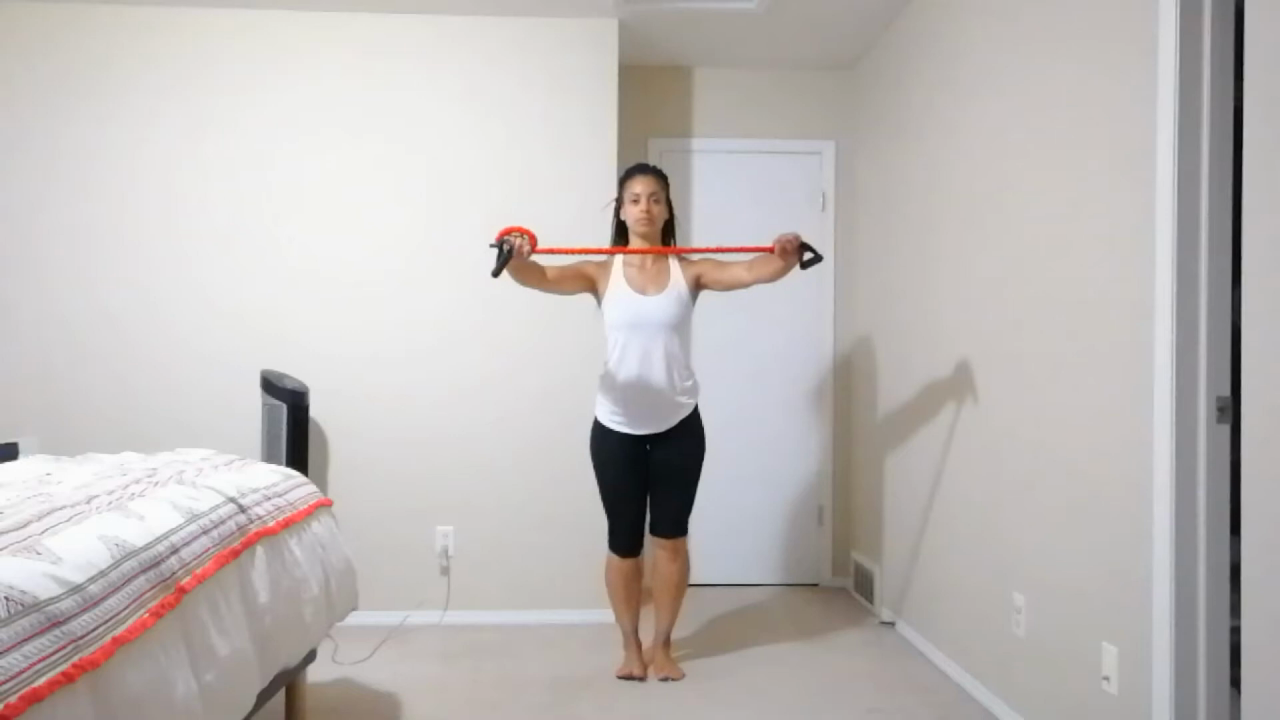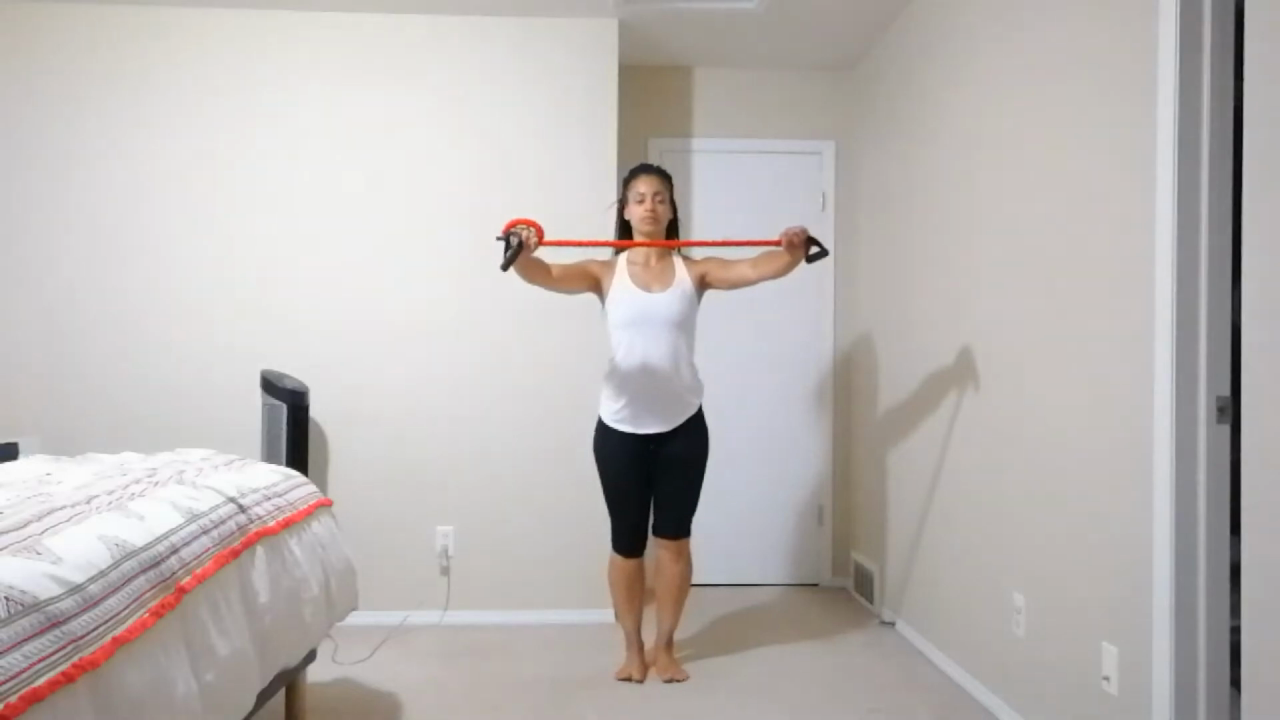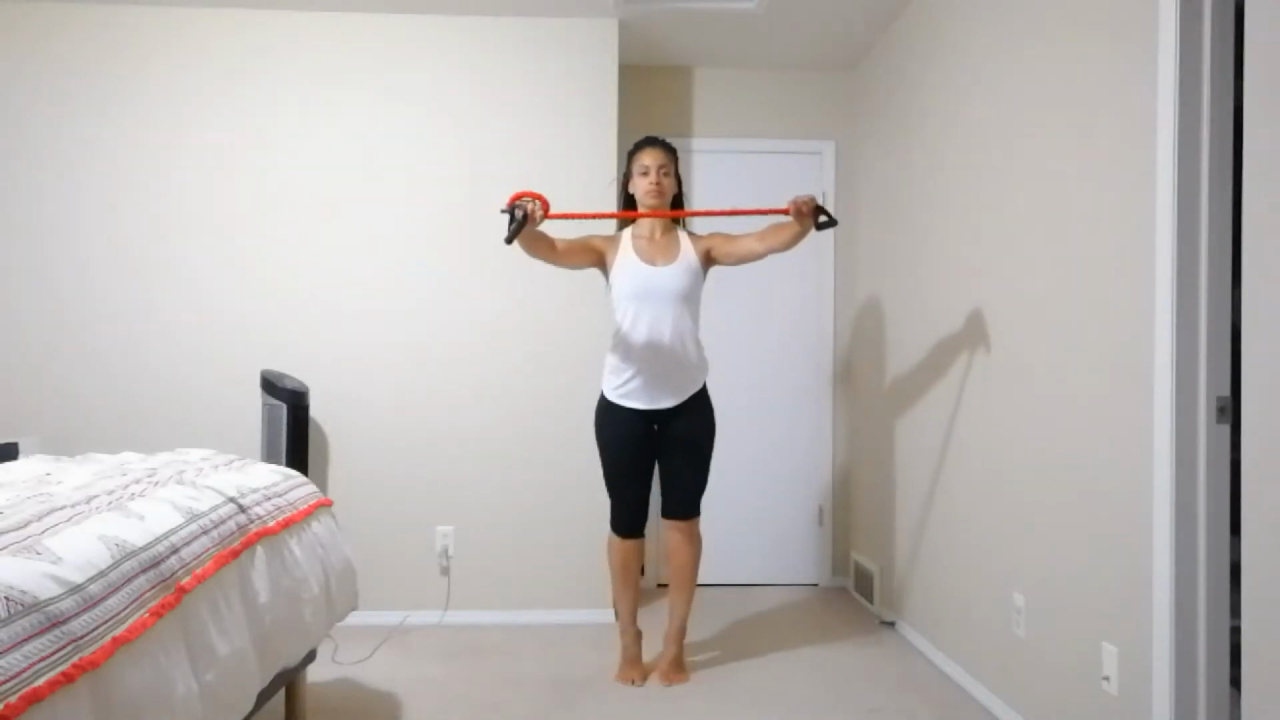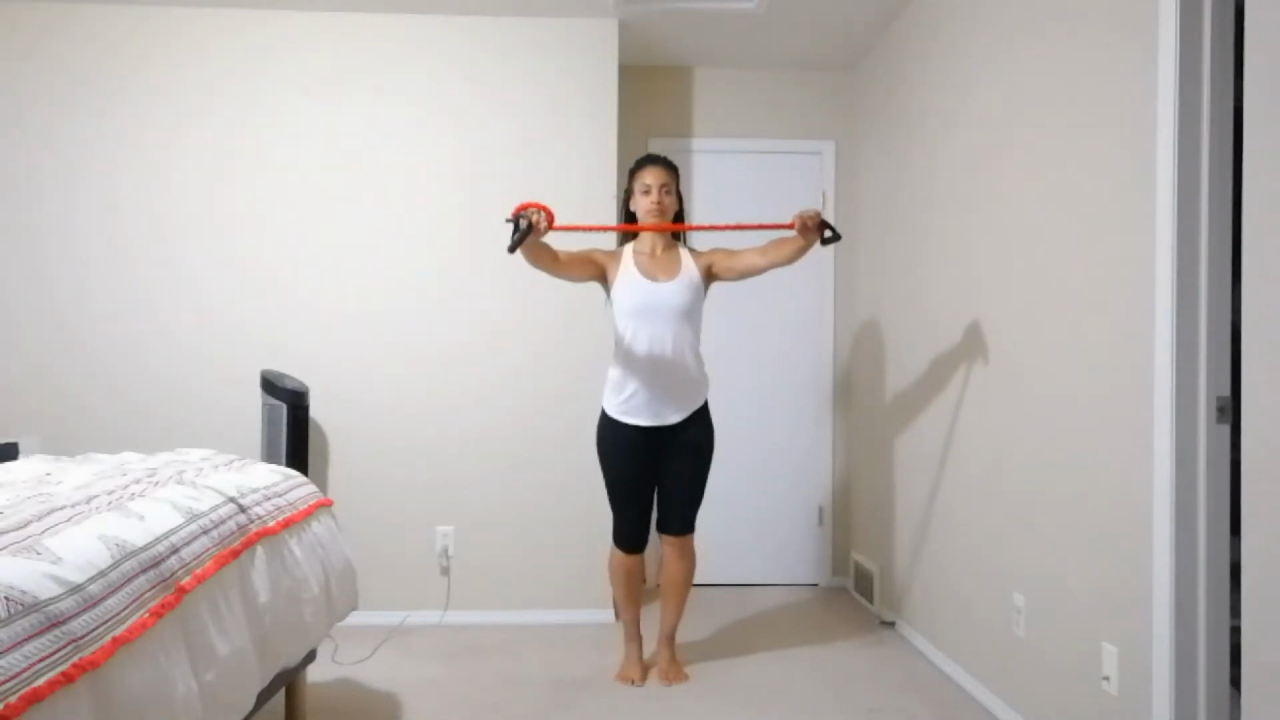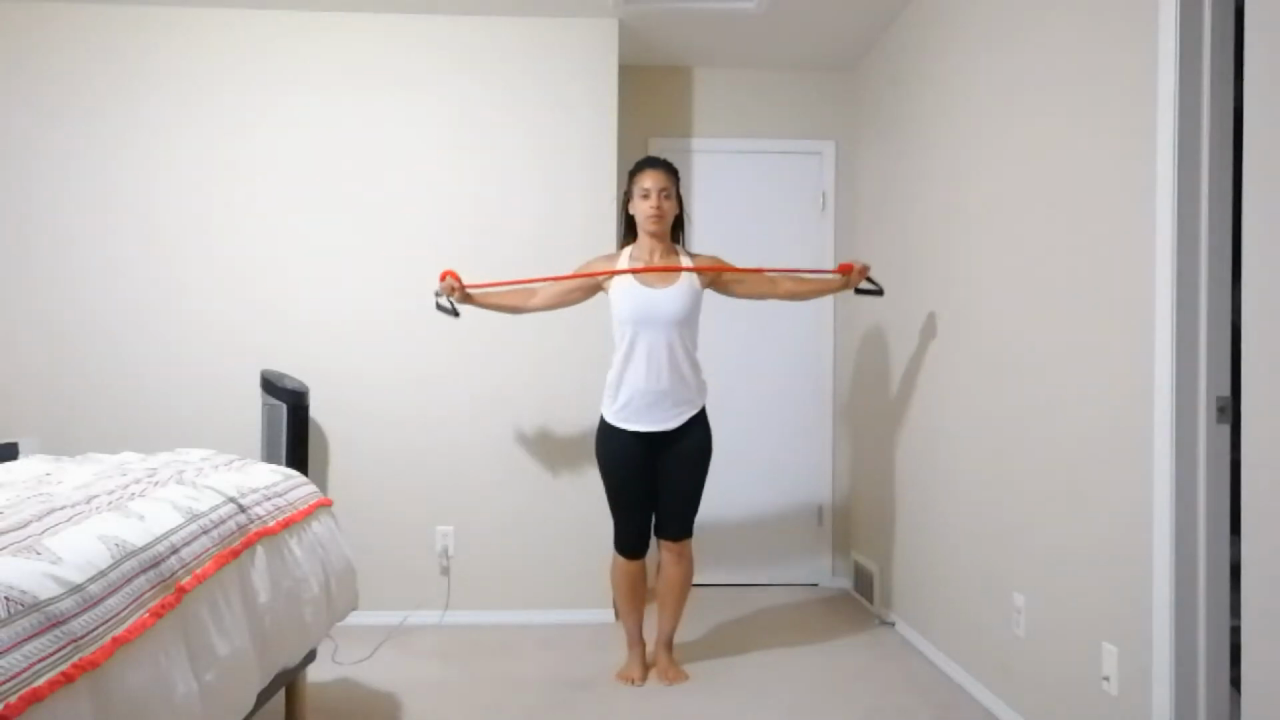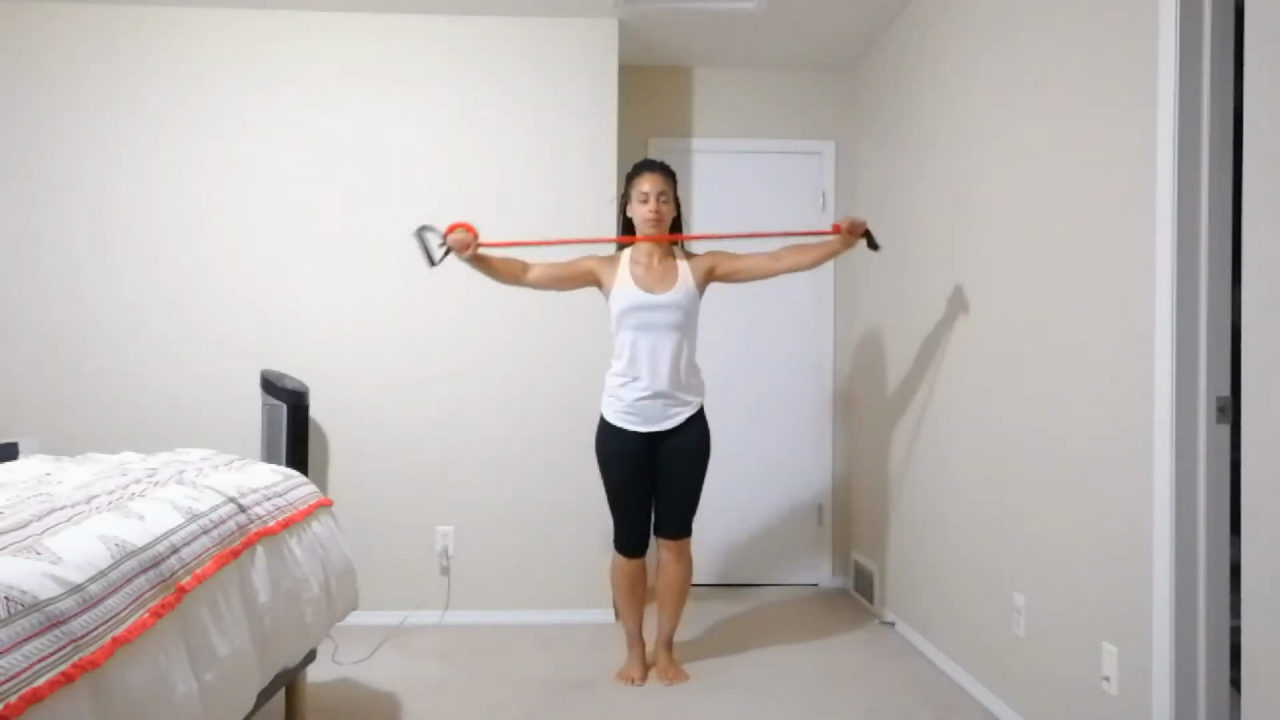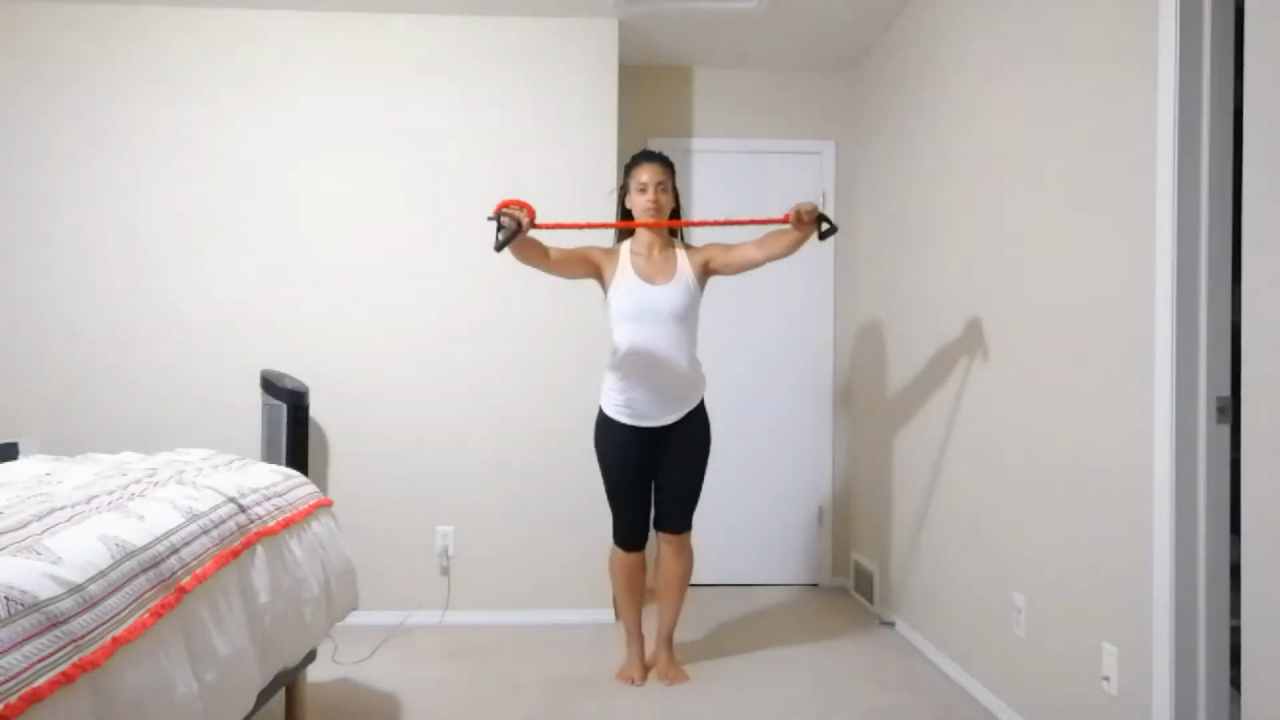
dt=0.7s
person 1, frame 1
left shoulder: (690, 272)
right shoulder: (601, 273)
left elbow: (750, 272)
right elbow: (544, 278)
left wrist: (785, 259)
right wrist: (516, 261)
left hip: (678, 426)
right hip: (617, 428)
left knee: (671, 538)
right knee: (623, 543)
left ankle: (662, 645)
right ankle: (630, 646)
person 1, frame 2
left shoulder: (695, 271)
right shoulder: (605, 272)
left elbow: (755, 269)
right elbow: (548, 276)
left wrist: (793, 253)
right wrist: (521, 255)
left hip: (682, 427)
right hip: (621, 428)
left knee: (673, 540)
right knee: (626, 543)
left ankle: (664, 646)
right ankle: (632, 647)
person 1, frame 3
left shoulder: (701, 246)
right shoulder: (609, 247)
left elbow: (763, 243)
right elbow: (550, 250)
left wrist: (801, 223)
right wrist: (527, 228)
left hip: (687, 405)
right hip: (624, 405)
left knee: (683, 520)
right knee: (626, 524)
left ankle: (674, 644)
right ankle: (629, 644)
person 1, frame 4
left shoulder: (702, 263)
right shoulder: (610, 262)
left elbow: (767, 256)
right elbow: (551, 261)
left wrist: (807, 237)
right wrist: (530, 236)
left hip: (688, 420)
right hip: (624, 421)
left knee: (678, 535)
right knee: (628, 538)
left ankle: (666, 646)
right ankle: (632, 646)
person 1, frame 5
left shoulder: (701, 268)
right shoulder: (607, 269)
left elbow: (777, 286)
right elbow: (534, 298)
left wrist: (840, 283)
right wrist: (469, 296)
left hip: (685, 426)
right hip: (623, 427)
left knee: (676, 541)
right knee: (629, 544)
left ankle: (665, 649)
right ankle: (634, 650)
person 1, frame 6
left shoulder: (700, 267)
right shoulder: (606, 268)
left elbow: (780, 261)
right elbow: (527, 274)
left wrist: (841, 243)
right wrist: (473, 256)
left hip: (683, 425)
right hip: (623, 426)
left knee: (675, 540)
right knee: (629, 543)
left ankle: (665, 648)
right ankle: (633, 650)
person 1, frame 7
left shoulder: (698, 259)
right shoulder: (606, 260)
left elbow: (764, 250)
right elbow: (542, 258)
left wrist: (802, 230)
right wrist: (517, 235)
left hip: (685, 418)
right hip: (622, 419)
left knee: (675, 534)
right knee: (628, 536)
left ankle: (665, 647)
right ankle: (633, 648)
